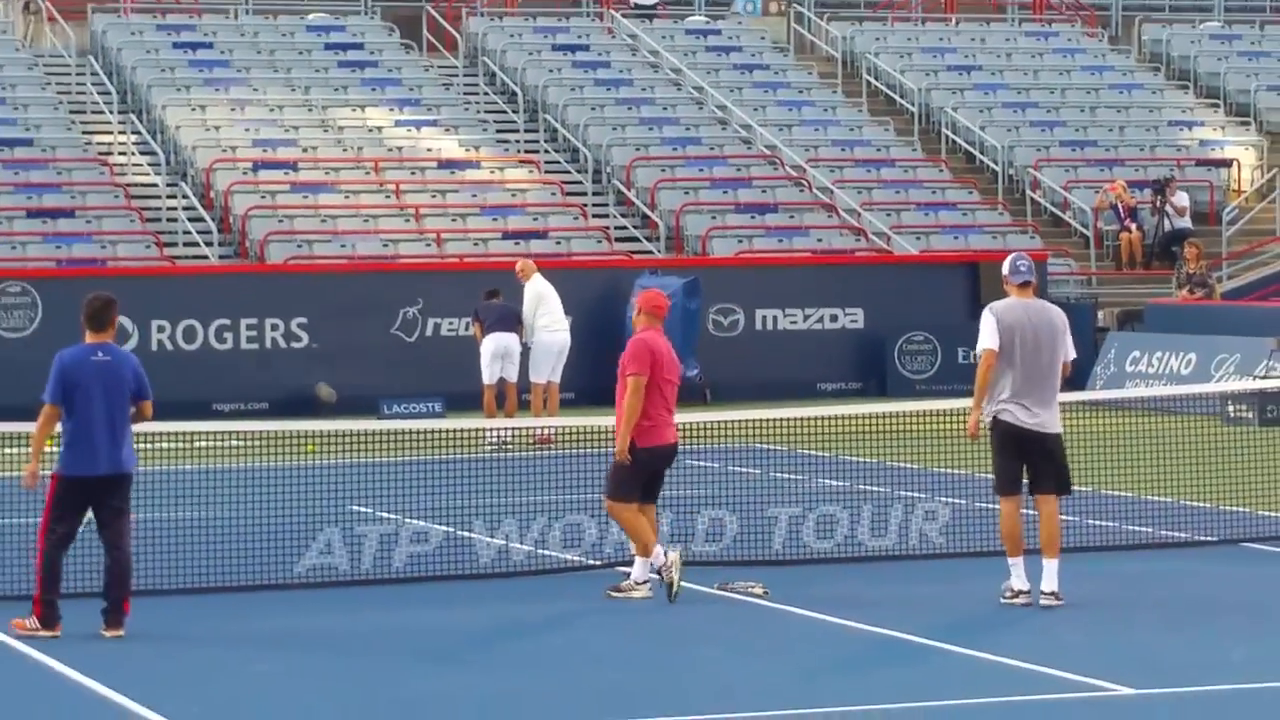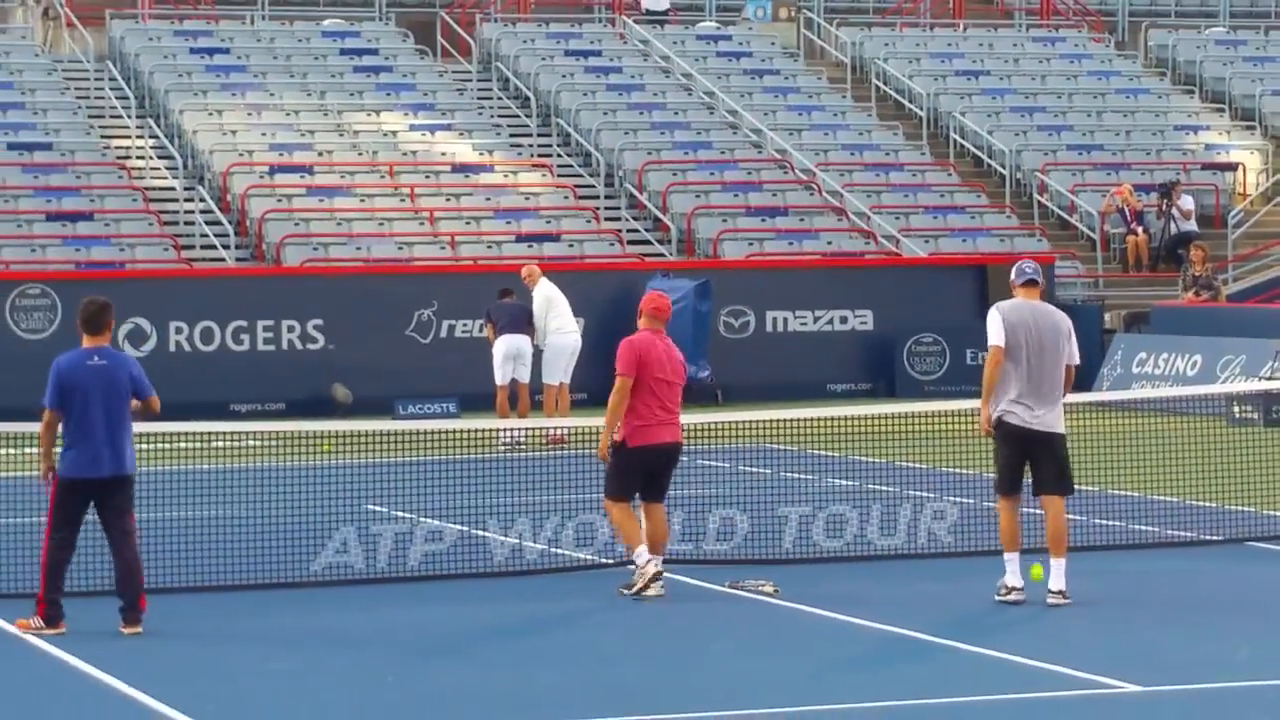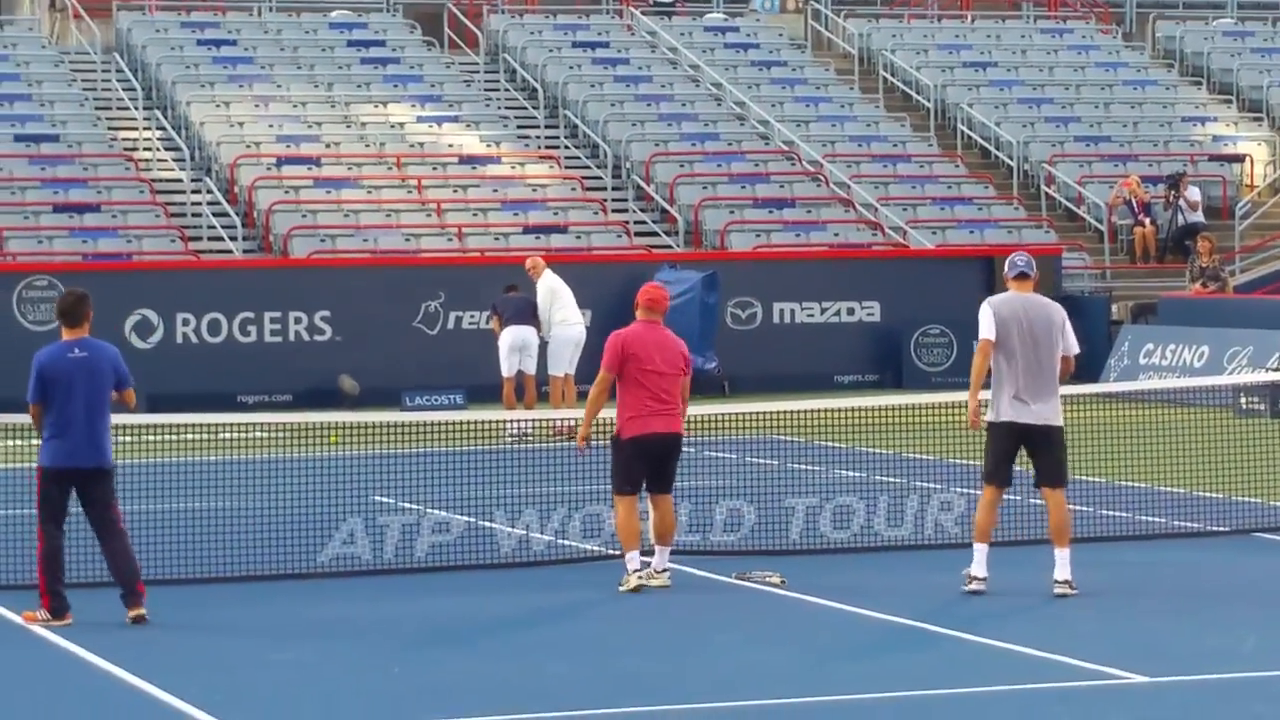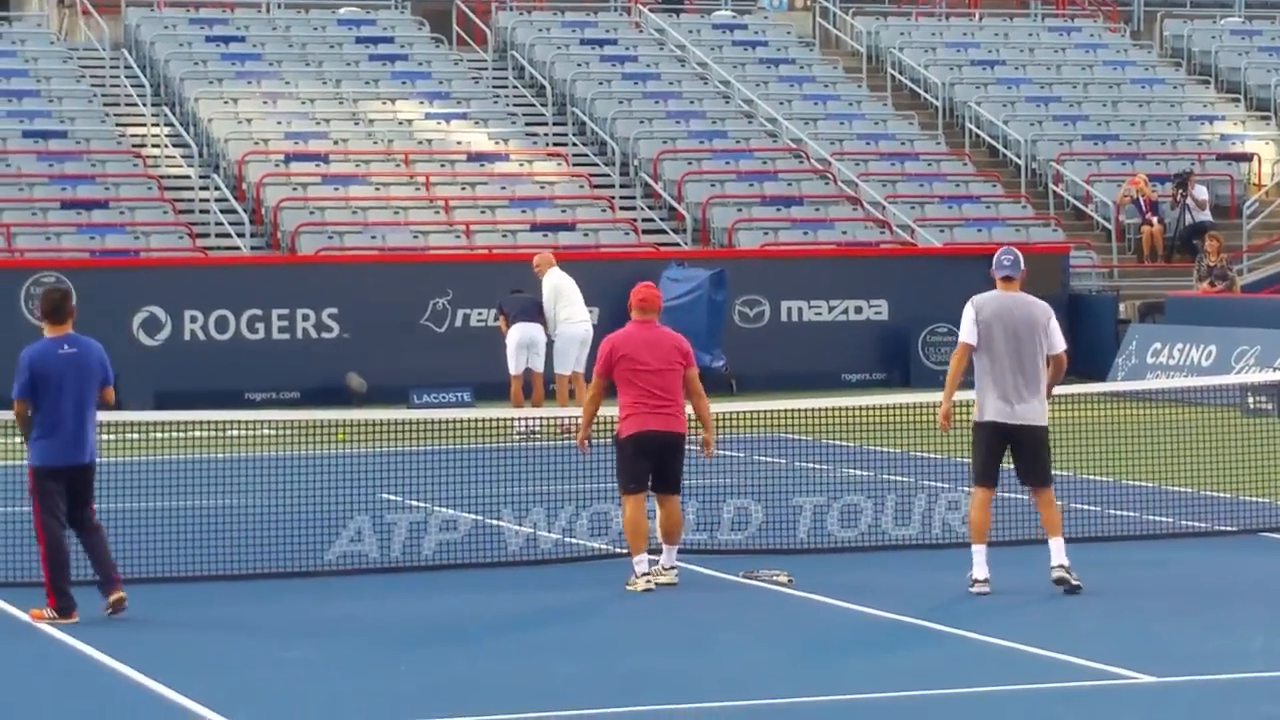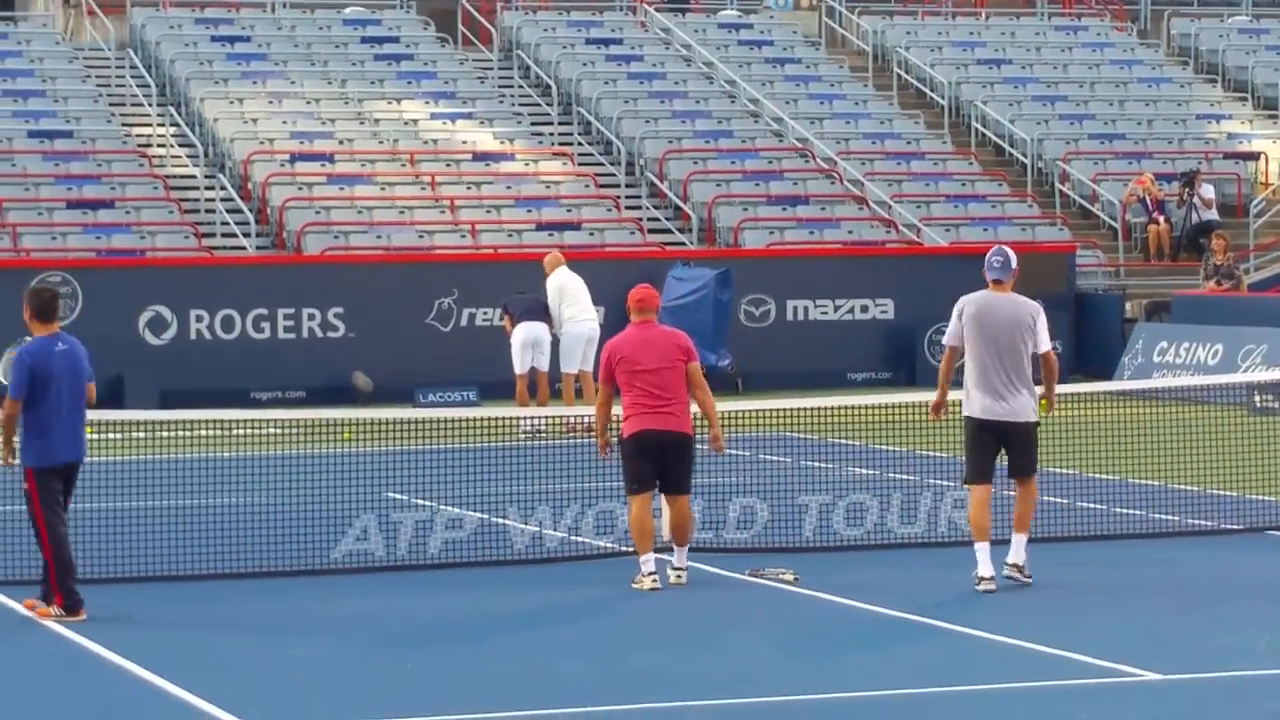
dt=0.2s
person 1, frame 1
left shoulder: (995, 312)
right shoulder: (1057, 315)
left elbow: (988, 361)
right elbow: (1065, 369)
left wrist: (976, 409)
left hip: (1007, 419)
right hip: (1047, 422)
left knee: (1010, 502)
right knee: (1048, 503)
left ankle: (1018, 583)
right ankle: (1050, 585)
person 1, frame 2
left shoulder: (1001, 311)
right shoulder: (1061, 319)
left elbow: (995, 357)
right elbow: (1069, 375)
left wrist: (985, 405)
left hip: (1010, 419)
right hip: (1050, 423)
left knee: (1008, 500)
right knee: (1054, 502)
left ankle: (1012, 580)
right ankle: (1057, 584)
person 1, frame 3
left shoulder: (993, 305)
right shoulder: (1056, 310)
left elbow: (984, 351)
right elbow: (1068, 365)
left wrist: (973, 398)
left hip: (1005, 415)
right hip: (1047, 416)
left knee: (991, 491)
right knee: (1055, 493)
left ankle: (978, 570)
right ankle: (1063, 574)
person 1, frame 4
left shoulder: (978, 305)
right shoulder: (1042, 310)
left elbow: (961, 354)
right elbow: (1058, 362)
left wrist: (946, 401)
left hip: (990, 415)
right hip: (1032, 417)
left knee: (982, 492)
right knee: (1042, 492)
left ankle: (980, 573)
right ankle: (1060, 563)
person 1, frame 5
left shoulder: (965, 305)
right shoulder: (1030, 309)
left elbow: (950, 355)
right elbow: (1049, 360)
left wrist: (941, 393)
right wrist: (1048, 393)
left hip: (980, 413)
right hip: (1020, 414)
left knee: (979, 490)
right knee: (1026, 484)
left ankle: (984, 570)
right ankle: (1017, 558)
person 2, frame 1
left shoulder: (65, 360)
right shoulder: (129, 362)
left elbow: (50, 415)
right elbow: (145, 413)
left wrist: (34, 460)
left hip: (74, 468)
right hip: (118, 469)
left knee: (53, 540)
right knee: (117, 543)
left ankle: (45, 618)
right ankle: (115, 619)
person 2, frame 2
left shoulder: (63, 365)
right shoulder: (127, 364)
left elbow: (50, 420)
right elbow: (153, 407)
left wrist: (46, 459)
left hip: (73, 470)
right hip: (118, 471)
left knee: (59, 543)
right knee: (124, 543)
left ankle: (49, 616)
right ankle: (133, 616)
person 2, frame 3
left shoulder: (44, 358)
right shoulder: (109, 354)
left elbow: (35, 411)
right elbow: (129, 401)
left hip: (55, 460)
right hip: (97, 460)
left knee: (51, 533)
right knee: (112, 531)
left ankle: (55, 608)
right ankle: (135, 600)
person 2, frame 4
left shoulder: (32, 355)
right shoulder: (95, 350)
left elbow: (20, 411)
right elbow: (108, 399)
left wrist: (29, 438)
left hip: (46, 458)
right hip: (83, 455)
left knee: (51, 531)
right knee: (88, 524)
left ankle: (62, 607)
right ankle: (113, 587)
person 2, frame 5
left shoulder: (27, 354)
right shoulder: (77, 348)
right elbow: (91, 396)
left hip: (41, 455)
right hip: (71, 452)
left knee: (50, 529)
right knee: (52, 524)
left ankle: (69, 604)
right ankle: (52, 594)
person 3, frame 1
left shoulder: (640, 343)
right shoulder: (667, 348)
left elbow: (636, 392)
left wrist: (623, 436)
left hip: (643, 441)
right hip: (665, 441)
left knee: (618, 505)
right knee: (643, 506)
left ankle: (663, 558)
right ankle: (640, 579)
person 3, frame 2
left shoulder: (633, 344)
right shoulder: (675, 352)
left elbow: (621, 392)
left wrist: (606, 434)
left hip: (638, 440)
right hip: (671, 441)
left knee: (616, 504)
right knee: (655, 506)
left ankle: (644, 563)
right ankle: (654, 577)
person 3, frame 3
left shoulder: (621, 339)
right shoulder: (678, 345)
left elbow: (602, 386)
left wrist: (586, 425)
left hip: (634, 433)
right hip: (671, 433)
left knee: (626, 501)
right knee: (663, 500)
left ankle: (634, 571)
right ankle: (660, 568)
person 3, frame 4
left shoulder: (614, 342)
right shoulder: (679, 342)
left elbow: (595, 392)
right elbow: (696, 391)
left wrist: (584, 428)
right wrist: (708, 429)
left hip: (634, 432)
right hip: (673, 431)
left knee: (633, 501)
right knee: (670, 500)
left ankle: (642, 573)
right ankle: (668, 567)
person 3, frame 5
left shoulder: (613, 346)
right shoulder: (680, 339)
left elbow: (604, 398)
right elbow: (699, 387)
left wrist: (602, 435)
right wrist: (714, 426)
left hip: (637, 433)
right hip: (678, 431)
left knee: (640, 501)
right knee: (679, 499)
left ankle: (648, 572)
right ankle: (680, 566)
